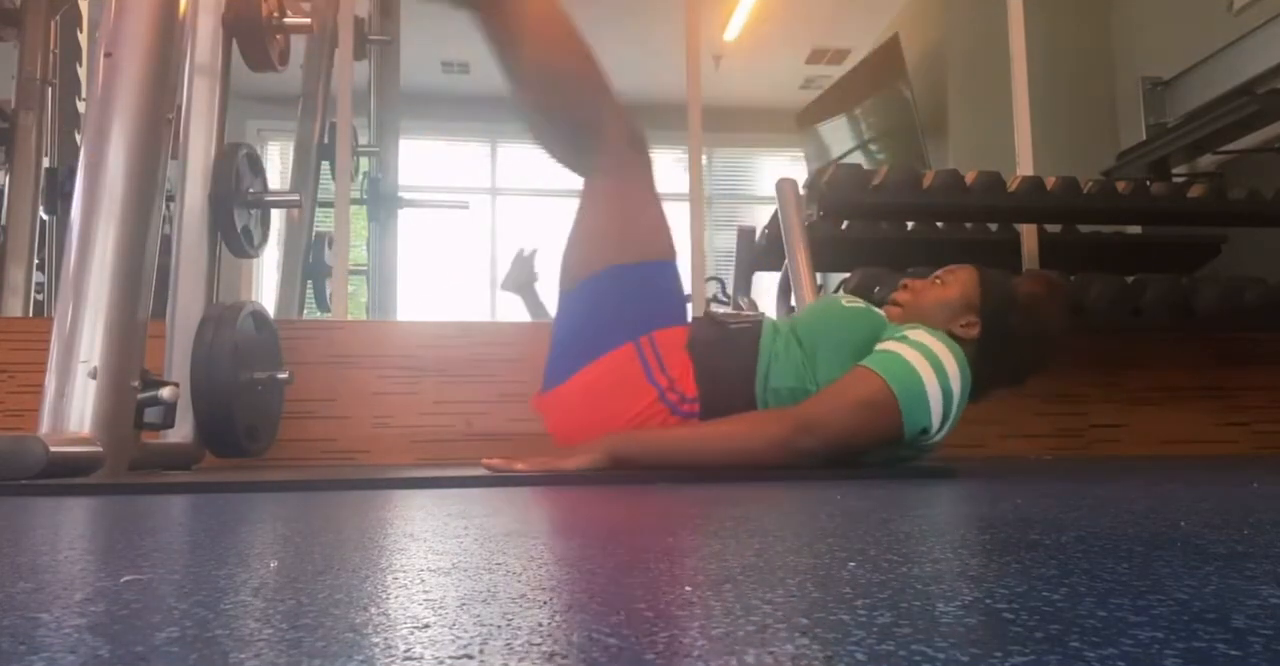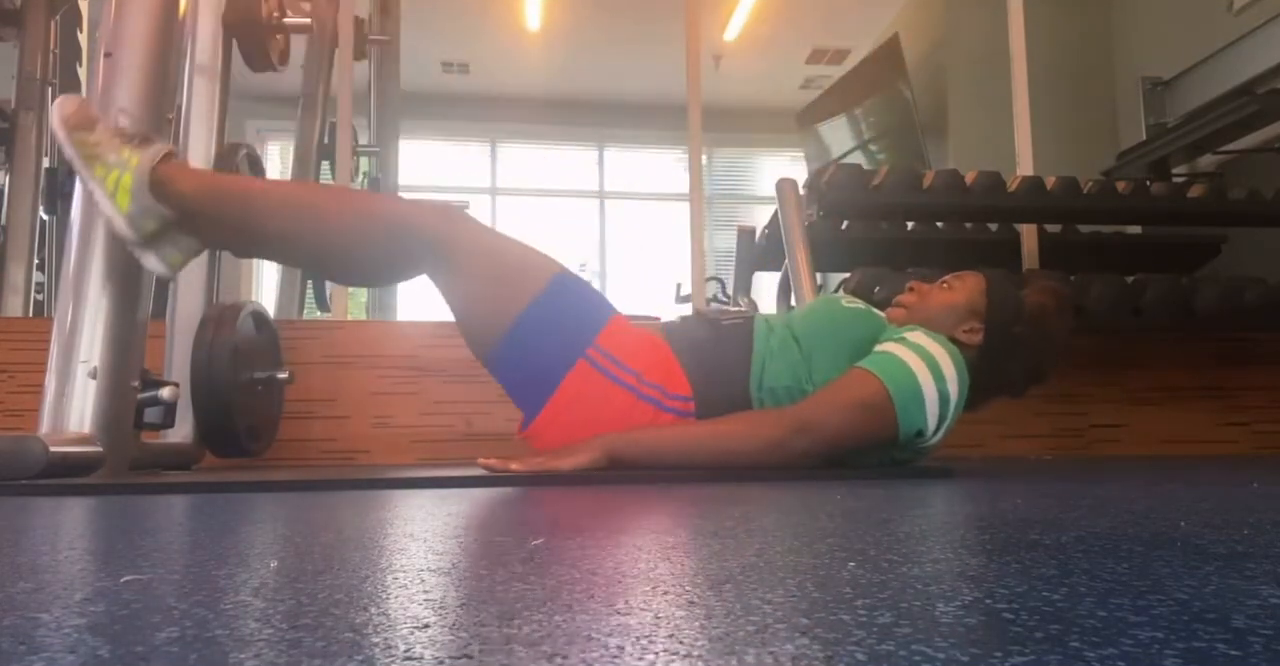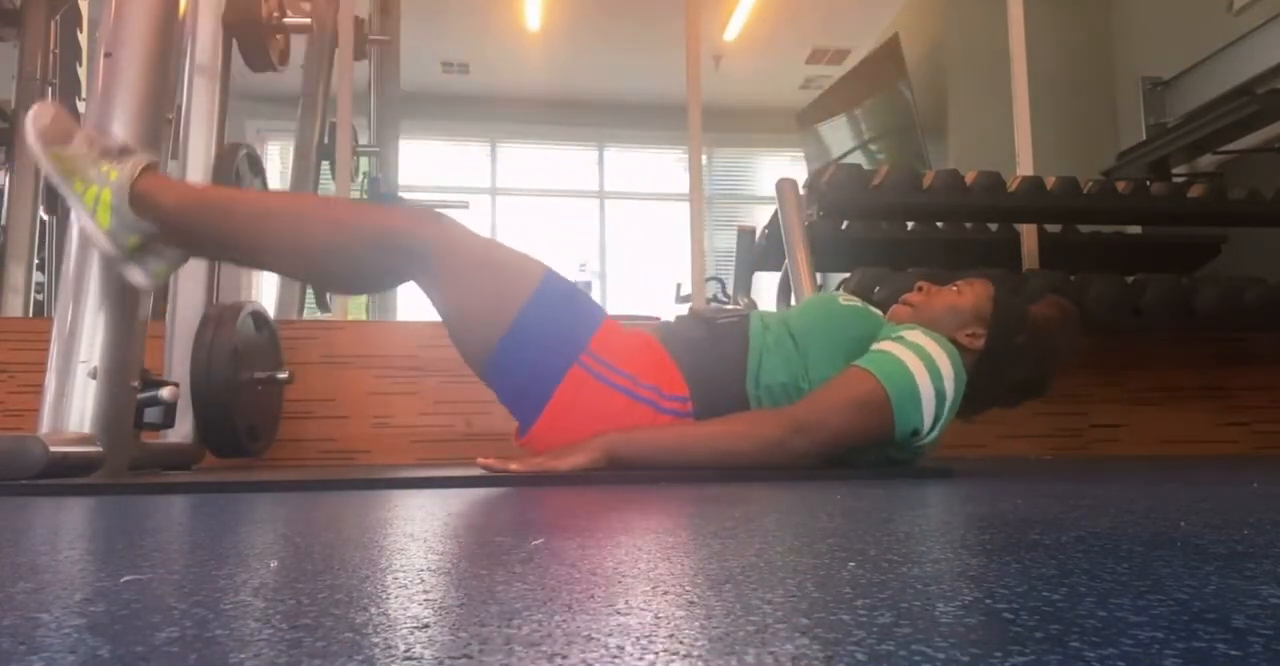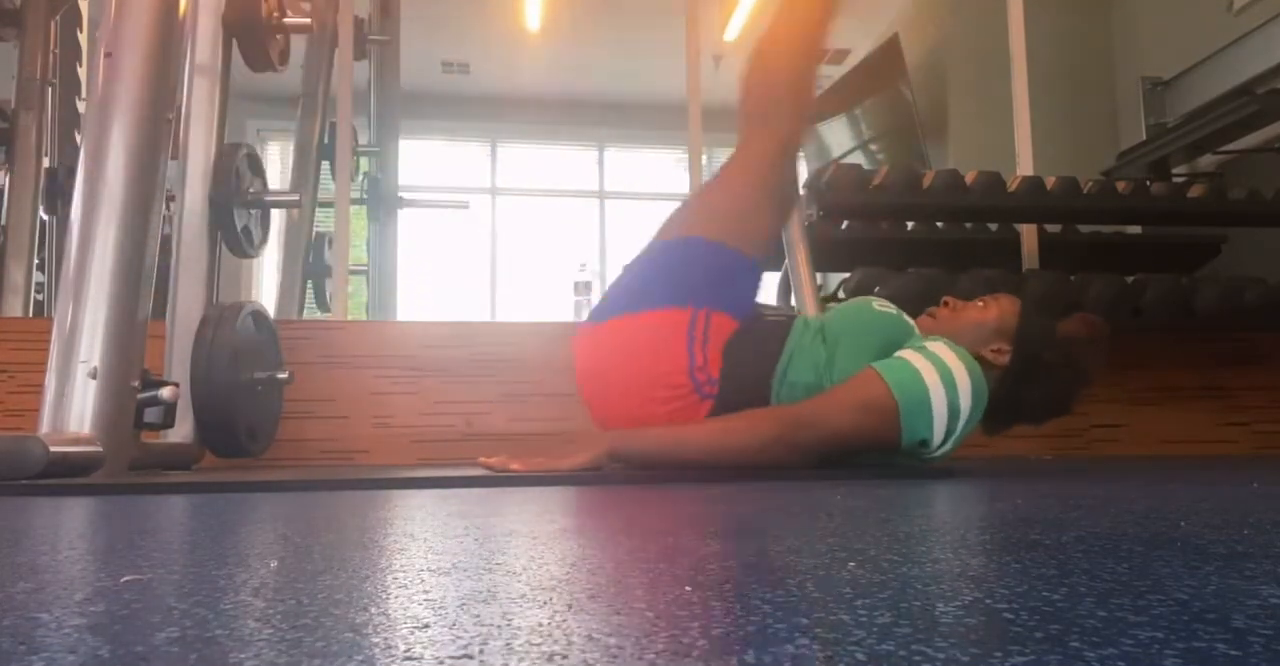
dt=0.7s
person 1, frame 1
left shoulder: (930, 364)
right shoulder: (908, 347)
left elbow: (801, 433)
left wrist: (609, 449)
left hip: (635, 397)
right hip: (652, 380)
left knee: (613, 154)
person 1, frame 2
left shoulder: (926, 366)
right shoulder: (895, 346)
left elbow: (799, 433)
left wrist: (606, 447)
left hip: (648, 396)
right hip: (653, 377)
left knee: (431, 224)
right knee: (436, 232)
left ankle: (163, 186)
right ankle: (175, 201)
person 1, frame 3
left shoulder: (925, 364)
right shoulder: (897, 347)
left elbow: (796, 434)
left wrist: (608, 447)
left hip: (644, 398)
right hip: (652, 370)
left knee: (422, 234)
right knee: (430, 242)
left ankle: (146, 197)
right ankle: (159, 214)
person 1, frame 4
left shoulder: (948, 376)
right shoulder: (937, 361)
left elbow: (803, 431)
left wrist: (610, 444)
left hip: (663, 364)
right hip: (673, 372)
left knee: (769, 143)
